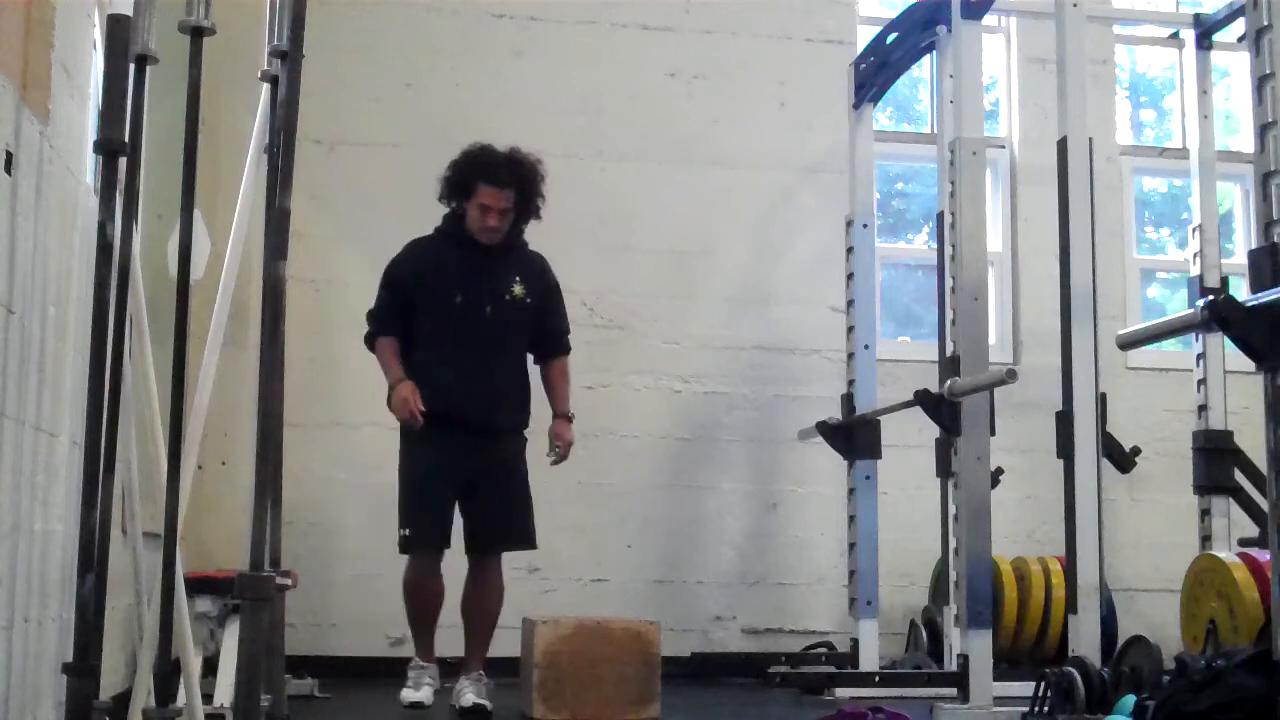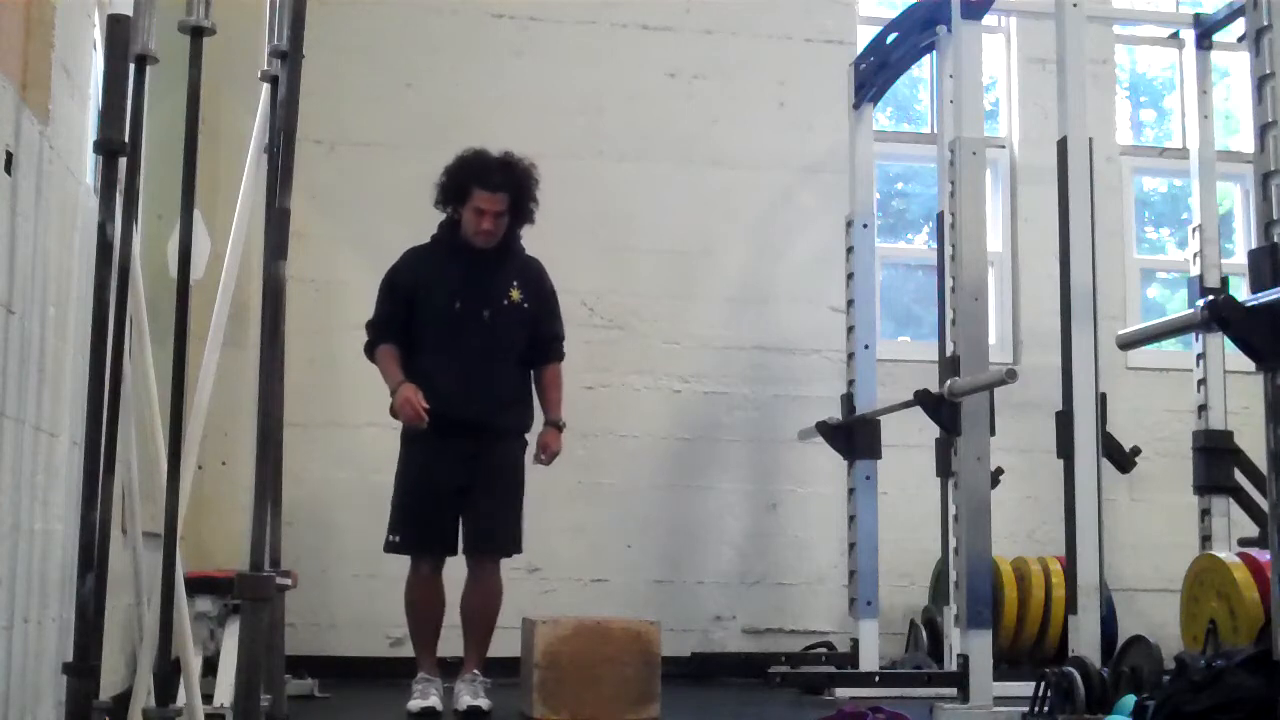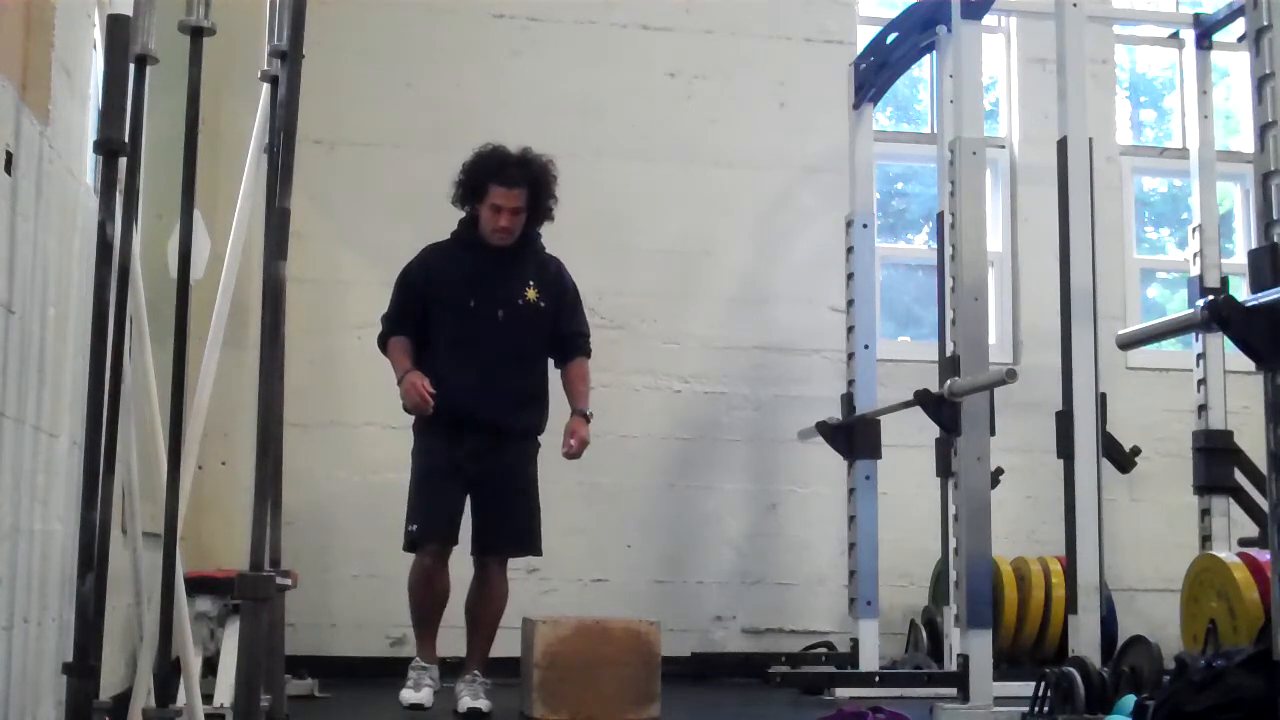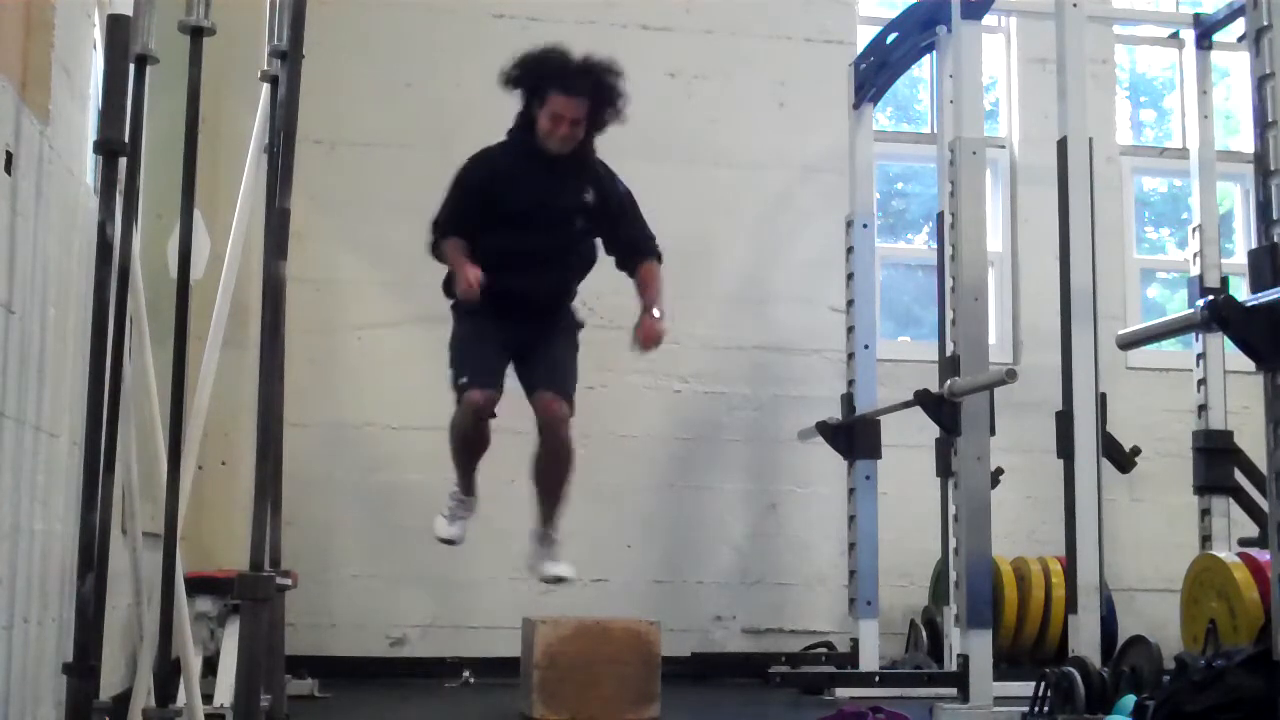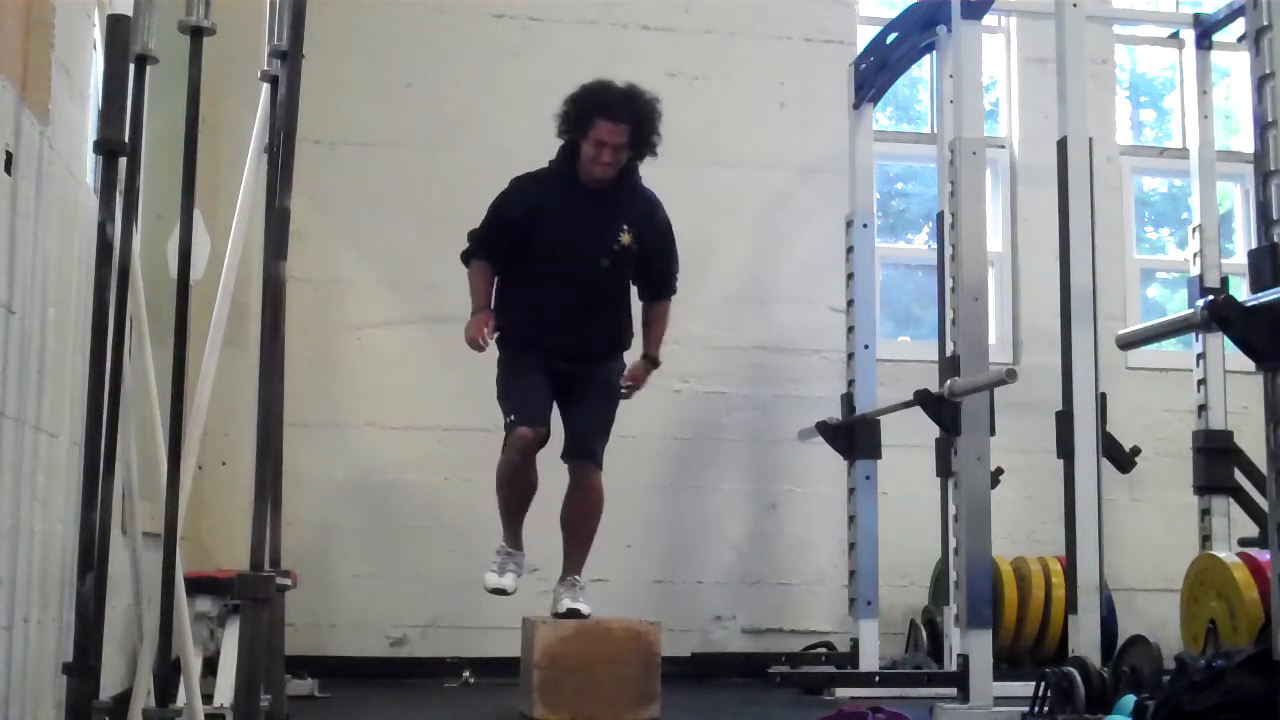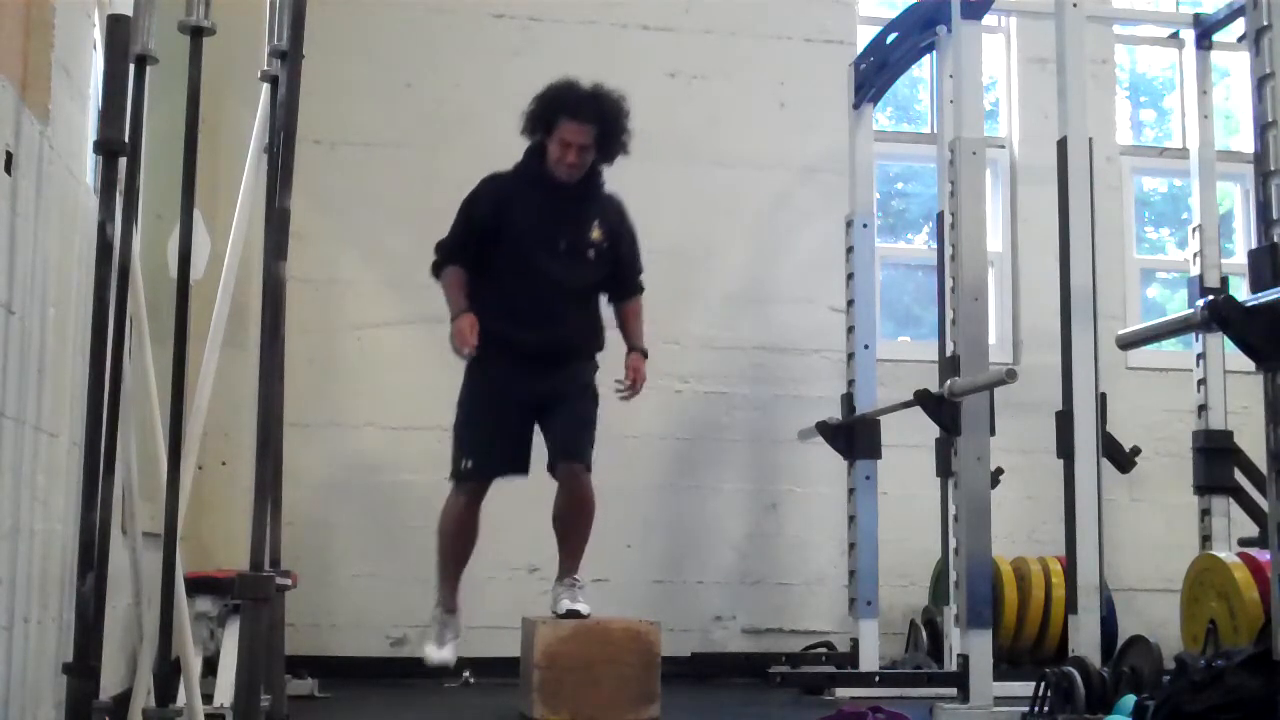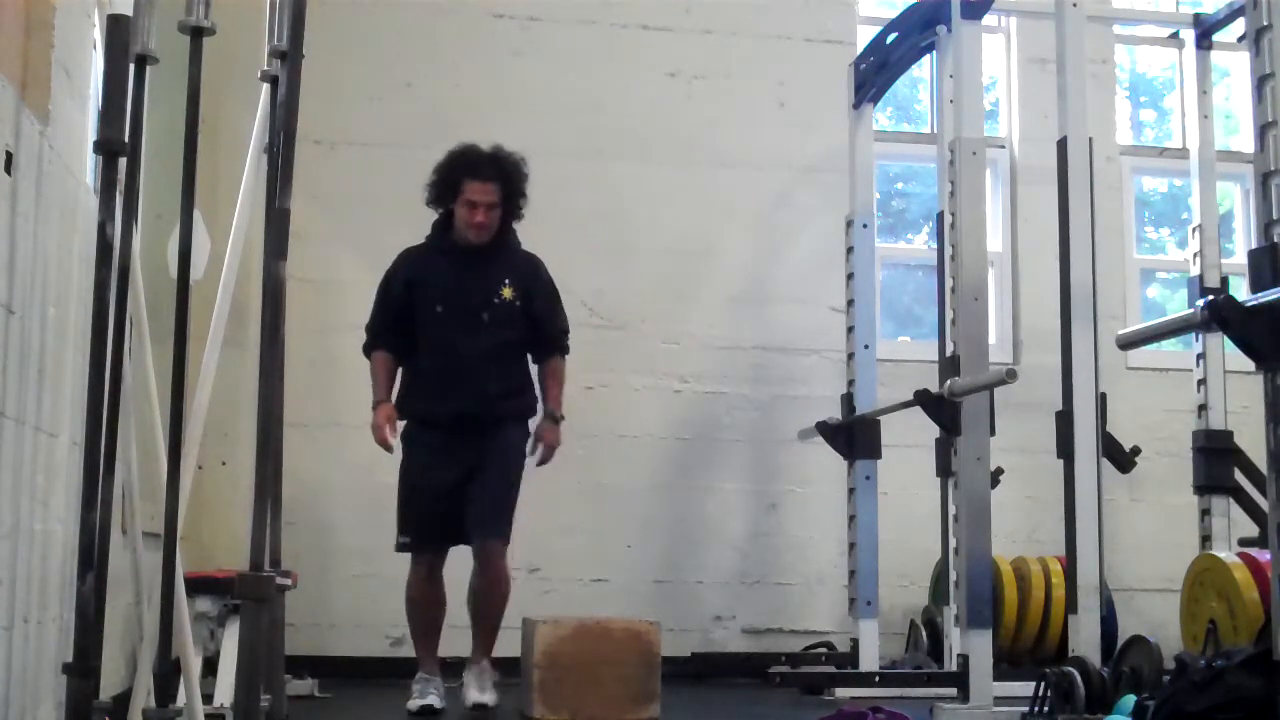
dt=0.7s
person 1, frame 1
left shoulder: (532, 270)
right shoulder: (419, 258)
left elbow: (553, 349)
right elbow: (383, 329)
left wrist: (562, 414)
right wrist: (398, 380)
left hip: (499, 438)
right hip: (430, 432)
left knee: (487, 558)
right knee: (424, 552)
right ankle: (423, 663)
person 1, frame 2
left shoulder: (529, 276)
right shoulder: (418, 267)
left elbow: (547, 355)
right elbow: (383, 337)
left wrist: (553, 422)
right wrist: (400, 385)
left hip: (500, 442)
right hip: (430, 438)
left knee: (486, 560)
right knee: (426, 559)
person 1, frame 3
left shoulder: (549, 275)
right shoulder: (435, 263)
left elbow: (573, 350)
right elbow: (396, 328)
left wrist: (579, 412)
right wrist: (407, 373)
left hip: (512, 441)
right hip: (442, 434)
left knee: (492, 560)
right knee: (431, 549)
right ankle: (424, 663)
person 1, frame 4
left shoulder: (599, 181)
right shoulder: (492, 165)
left elbow: (638, 248)
right elbow: (447, 233)
left wrist: (651, 310)
right wrist: (462, 266)
left hip: (550, 320)
right hip: (485, 312)
left knee: (555, 418)
right knee: (476, 402)
left ankle: (546, 538)
right ankle: (464, 493)
person 1, frame 5
left shoulder: (644, 210)
right shoulder: (532, 192)
left elbow: (658, 289)
right elbow: (483, 251)
left wrist: (649, 355)
right wrist: (482, 309)
left hip: (598, 360)
right hip: (527, 347)
left knee: (586, 466)
right knee: (524, 438)
left ankle: (571, 583)
right ankle: (511, 548)
person 1, frame 6
left shoulder: (608, 213)
right shoulder: (500, 192)
left elbow: (627, 288)
right elbow: (453, 258)
left wrist: (636, 349)
right wrist: (462, 312)
left hip: (570, 366)
right hip: (499, 361)
left knee: (575, 473)
right knee: (470, 485)
left ankle: (568, 584)
right ankle: (446, 612)
person 1, frame 7
left shoulder: (526, 271)
right shoulder: (414, 266)
left elbow: (551, 347)
right elbow: (383, 341)
left wrist: (552, 413)
right wrist: (382, 400)
left hip: (501, 432)
right hip: (430, 433)
left knee: (490, 549)
right knee: (426, 558)
left ankle: (480, 667)
right ankle: (427, 674)
